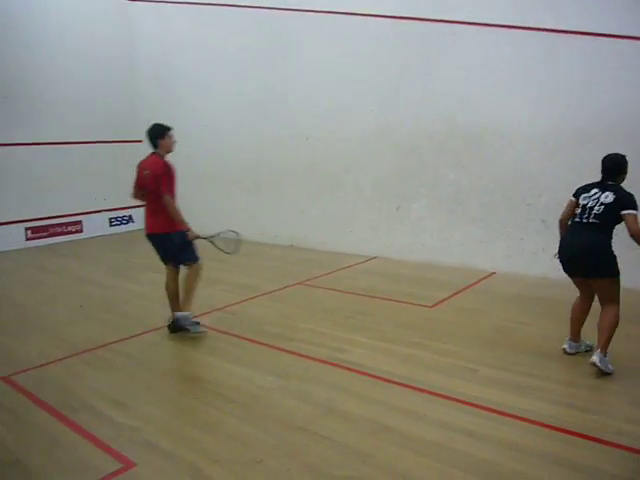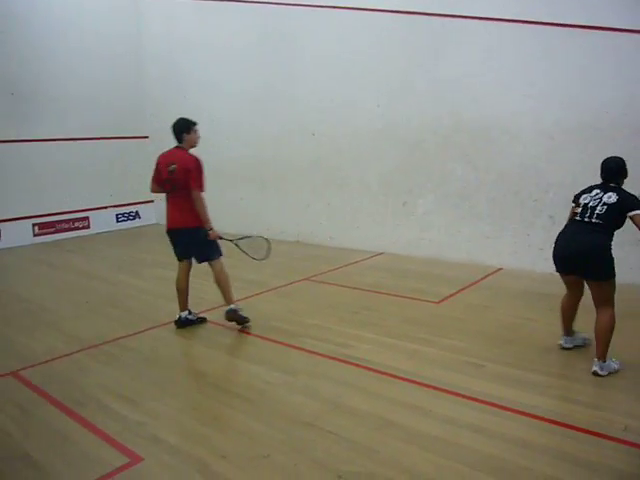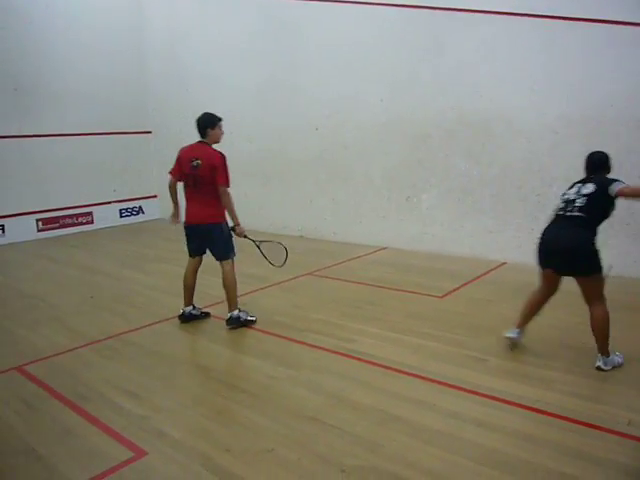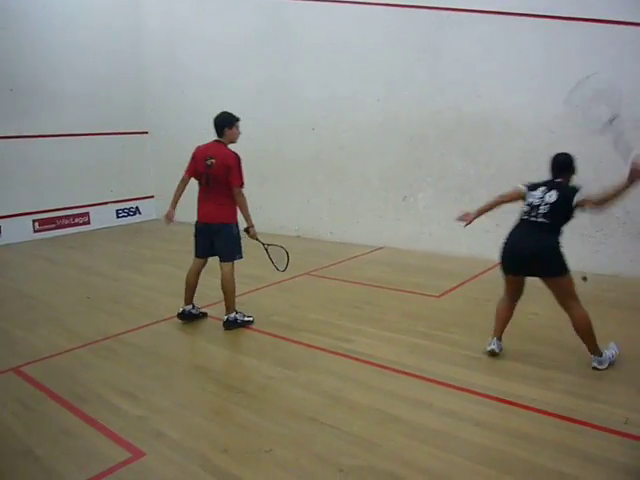
dt=0.2s
person 1, frame 1
left shoulder: (584, 189)
left elbow: (563, 219)
left hip: (568, 245)
right hip: (596, 248)
left knee: (585, 294)
right knee: (610, 303)
left ankle: (573, 342)
right ankle: (600, 355)
person 1, frame 2
left shoulder: (586, 192)
left hip: (564, 243)
right hip: (594, 249)
left knee: (573, 291)
right knee: (605, 307)
left ankle: (568, 337)
right ankle: (601, 362)
person 1, frame 3
left shoulder: (576, 187)
right shoulder: (606, 185)
left hip: (550, 239)
right hip: (578, 245)
left knee: (546, 289)
right knee: (596, 302)
left ankle: (516, 332)
right ankle: (605, 357)
person 1, frame 4
left shoulder: (535, 188)
right shoulder: (570, 194)
left elbow: (503, 198)
right elbow: (597, 201)
left wrist: (475, 214)
left hip: (514, 246)
right hip: (545, 250)
left knee: (510, 296)
right knee: (573, 305)
left ankle: (495, 342)
right ankle: (598, 356)
person 2, frame 1
left shoulder: (143, 165)
right shoulder: (164, 166)
left elbow: (138, 194)
right elbow: (169, 202)
right wrist: (186, 229)
left hip: (152, 228)
right hip: (169, 228)
left knee: (172, 269)
right knee: (194, 266)
left ankle: (177, 317)
right ankle: (183, 314)
person 2, frame 2
left shoulder: (163, 158)
right shoulder: (192, 161)
left elbow: (154, 188)
right elbow: (197, 197)
right wrist: (210, 227)
left hip: (173, 224)
right hip: (193, 224)
left knee: (184, 265)
right knee: (216, 263)
left ankle: (184, 314)
right ankle: (231, 308)
person 2, frame 3
left shoulder: (184, 153)
right shoulder: (217, 157)
left elbow: (172, 183)
right elbow: (223, 193)
left wrist: (175, 208)
right wrist: (237, 223)
left hip: (192, 219)
right hip: (214, 220)
left knee: (193, 261)
right knee: (227, 264)
left ankle: (188, 309)
right ankle: (234, 313)
person 2, frame 4
left shoulder: (200, 151)
right shoulder: (231, 157)
left elbow: (184, 181)
right elbow: (237, 193)
left wrist: (172, 208)
right wrist: (250, 224)
left hip: (203, 219)
right hip: (225, 220)
left knee: (198, 262)
right knee: (227, 266)
left ankle: (187, 308)
right ankle: (230, 315)
